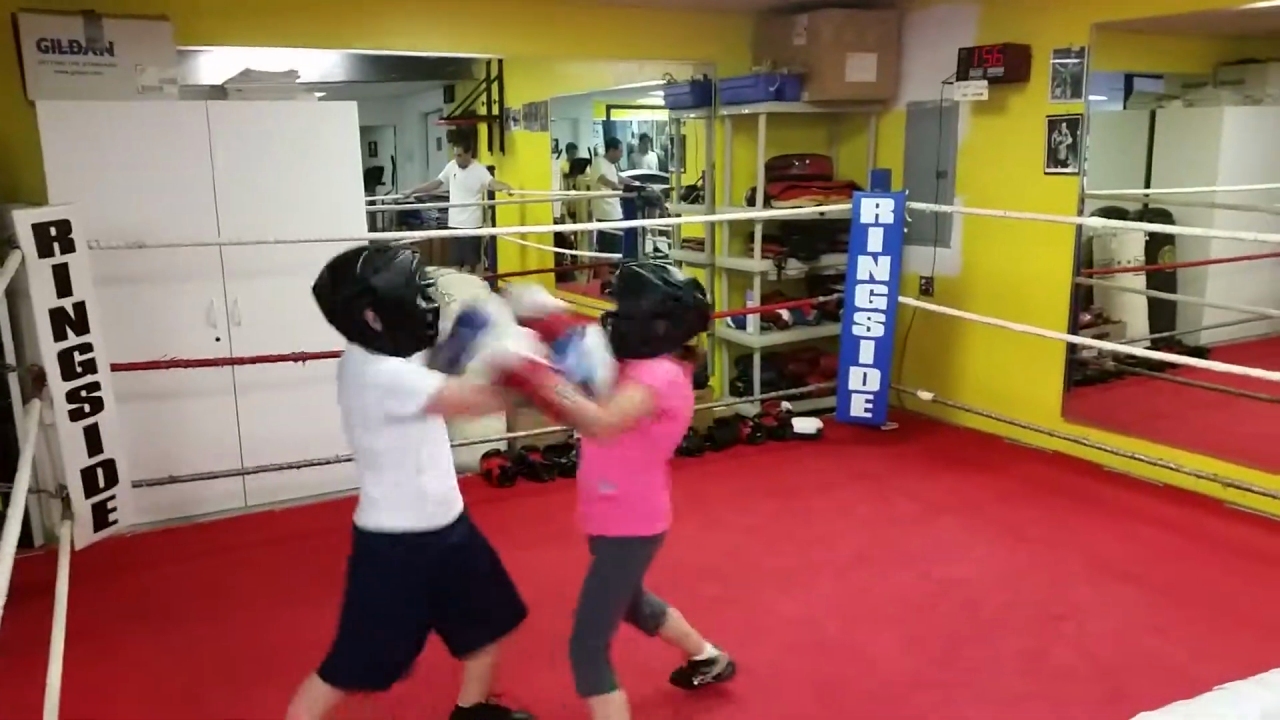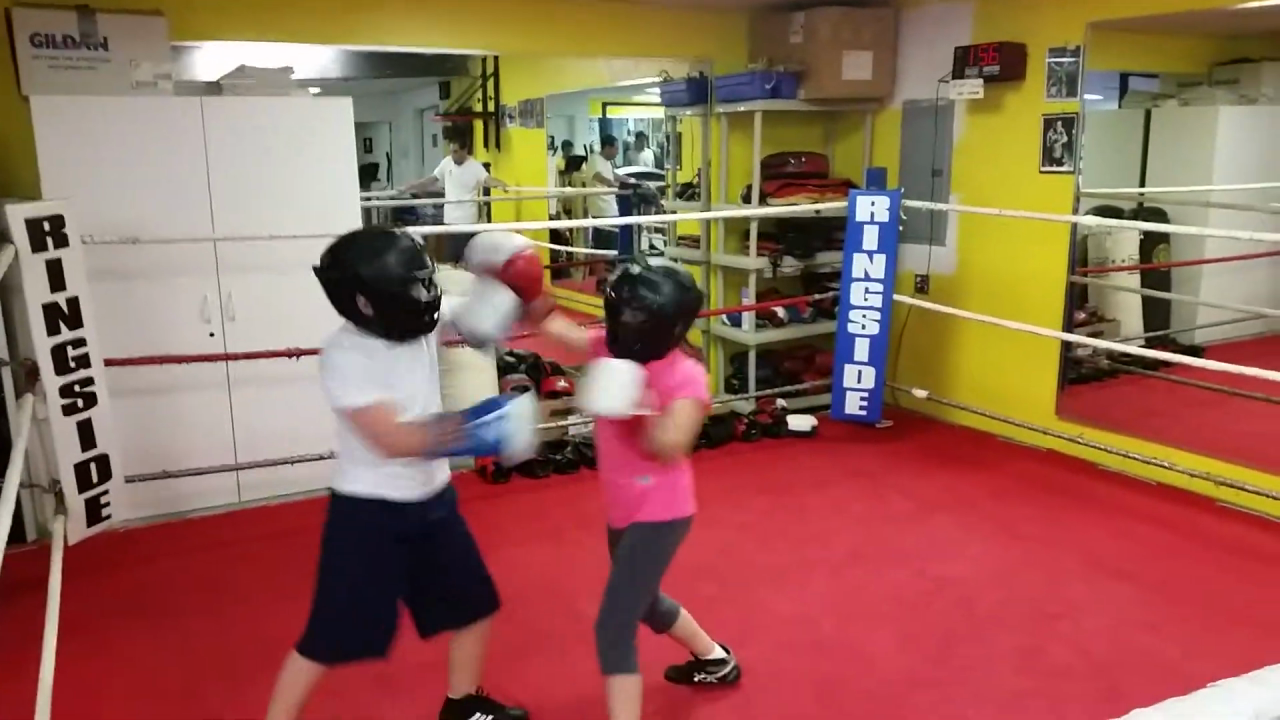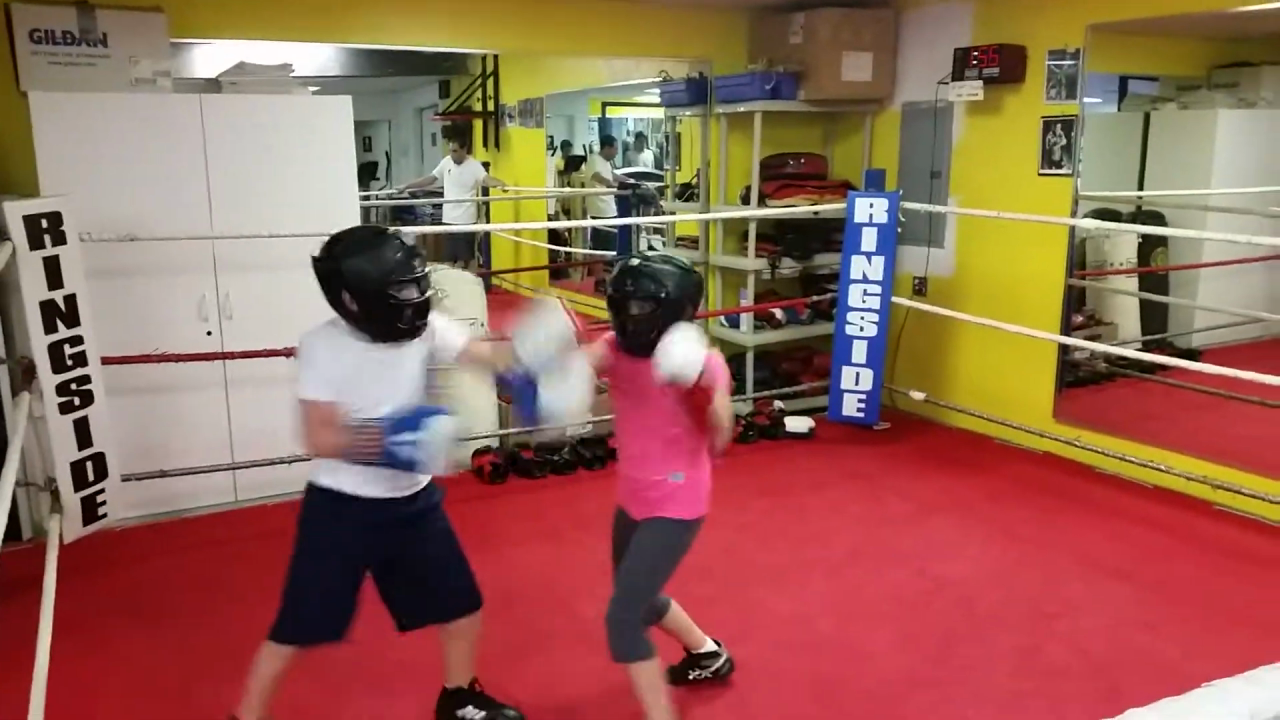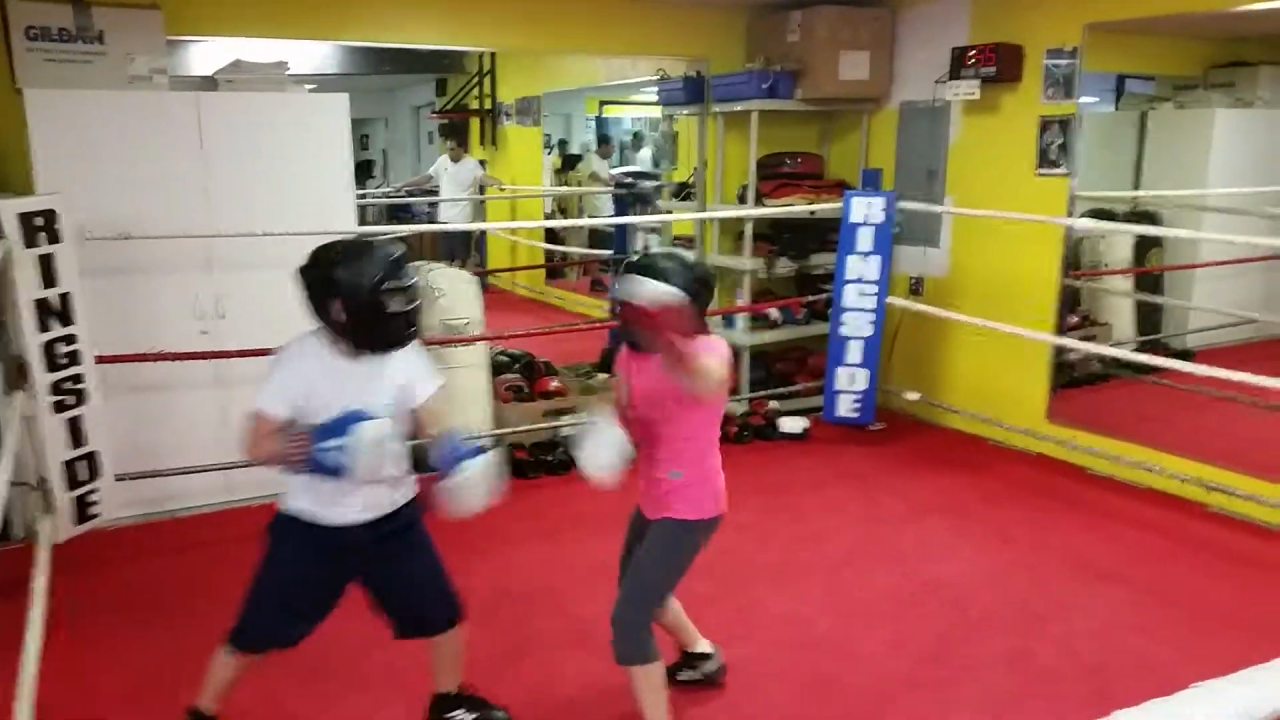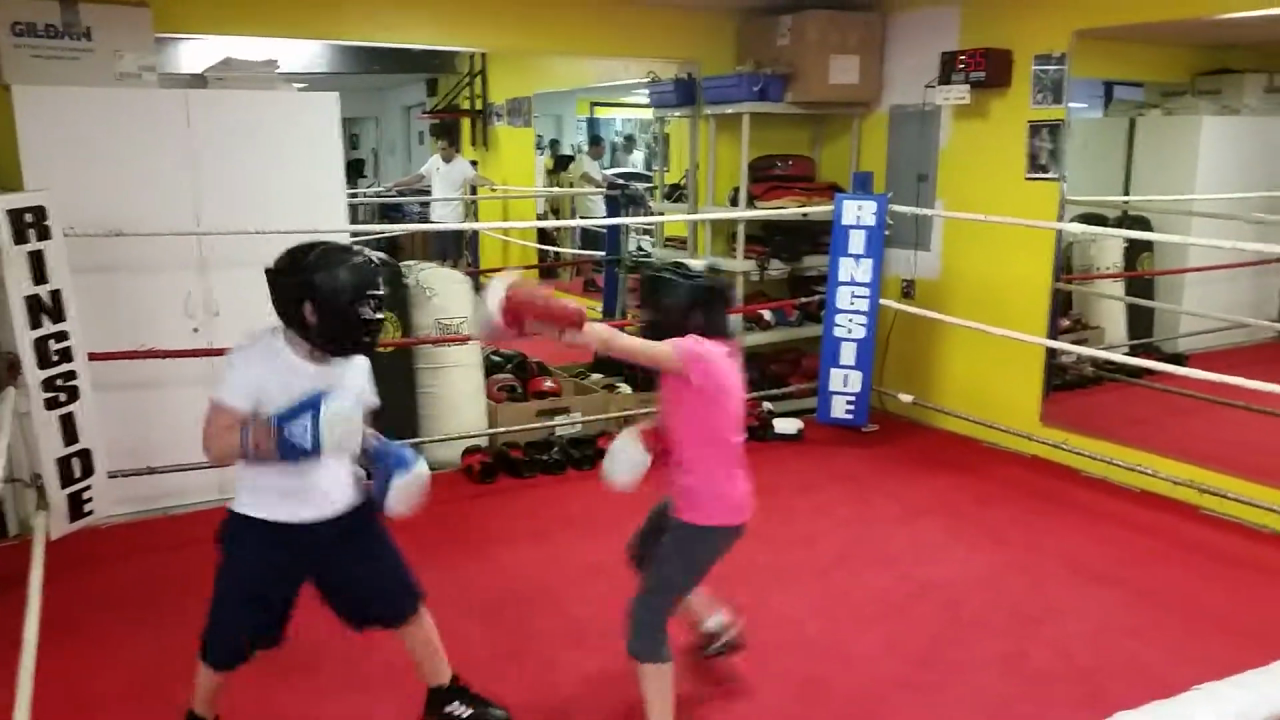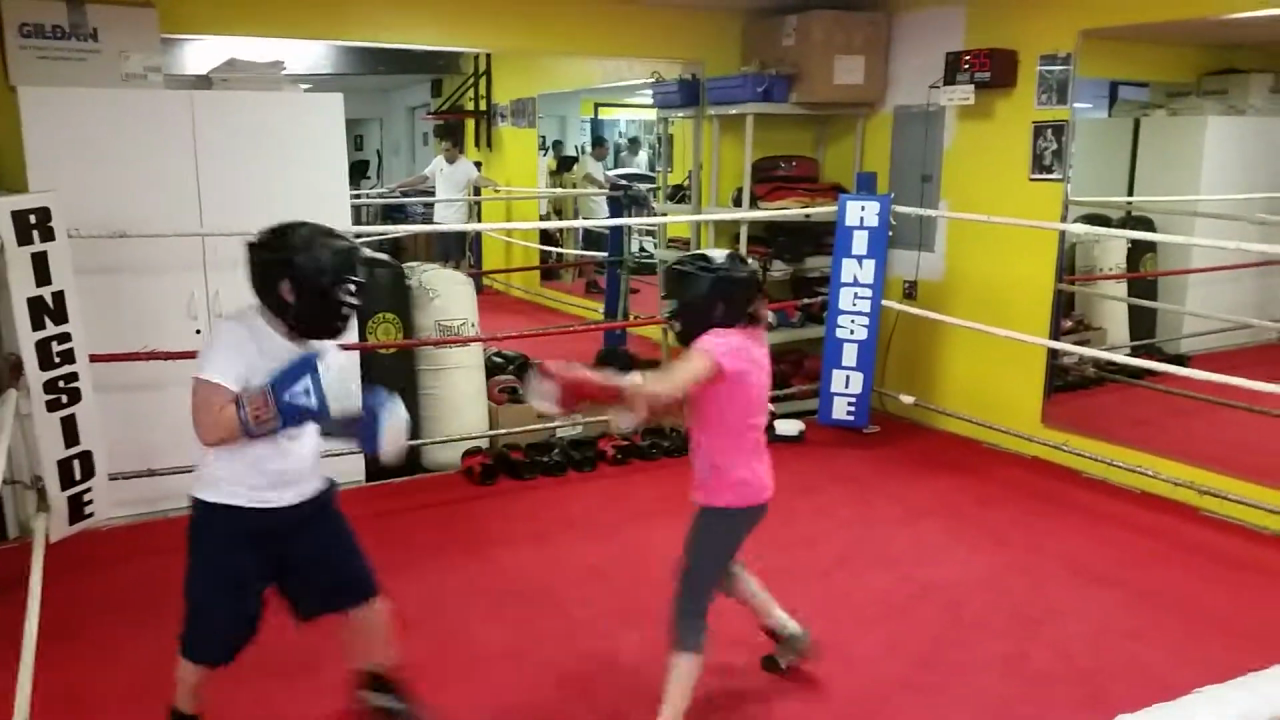
dt=0.1s
person 1, frame 1
left shoulder: (382, 359)
right shoulder: (379, 374)
right elbow: (472, 401)
left hip: (444, 525)
right hip: (396, 542)
left knee: (495, 619)
right knee: (350, 669)
person 1, frame 2
left shoulder: (421, 321)
right shoulder: (345, 354)
left elbow: (478, 317)
right elbow: (394, 438)
left wrist: (514, 280)
right wrist: (472, 431)
left hip: (430, 503)
right hip: (365, 512)
left knee: (474, 605)
right knee: (330, 641)
person 1, frame 3
left shoulder: (420, 328)
right shoulder: (322, 347)
left elbow: (484, 353)
right elbow: (320, 440)
right wrist: (387, 440)
left hip: (411, 499)
right hip: (342, 505)
left knee: (459, 602)
right knee: (298, 626)
person 1, frame 4
left shoulder: (403, 351)
right shoulder: (296, 363)
left elbow: (431, 423)
right elbow: (262, 446)
left wrist: (460, 457)
right wrist: (320, 447)
left hip: (389, 516)
right hip: (315, 525)
left knee: (440, 616)
right knee: (257, 634)
person 1, frame 5
left shoulder: (352, 362)
right shoulder: (255, 359)
right elbow: (218, 444)
left wrist: (383, 455)
right wrist: (286, 433)
left hip: (343, 515)
right hip: (266, 527)
left knee: (404, 606)
right knee: (228, 643)
person 1, frame 6
left shoulder: (316, 340)
right shoulder: (233, 338)
right elbow: (210, 429)
left wrist: (360, 417)
right wrist: (282, 400)
left hip: (304, 502)
right hip: (231, 512)
left knee: (360, 594)
right knee: (212, 640)
left ankle: (375, 679)
person 2, frame 1
left shoulder: (659, 375)
right shoulder: (641, 363)
left elbow: (601, 423)
left wrist: (535, 379)
right wrist: (561, 331)
left hip: (628, 526)
right hip: (614, 519)
left knee: (588, 649)
right knee: (630, 603)
right ankle: (707, 658)
person 2, frame 2
left shoulder: (686, 375)
right shoulder: (607, 347)
left elbow: (669, 450)
right elbow: (560, 333)
left wrist: (632, 413)
left hip: (661, 513)
right hip: (621, 507)
left knee: (612, 627)
right knee: (642, 600)
right ankle: (715, 660)
person 2, frame 3
left shoulder: (705, 362)
right shoulder: (616, 346)
left elbow: (717, 440)
right elbow: (581, 362)
left wrist: (697, 390)
left hip: (676, 509)
right hip: (634, 501)
left knee: (624, 618)
right knee: (639, 595)
right ankle: (708, 653)
person 2, frame 4
left shoulder: (703, 347)
right shoulder: (631, 352)
left elbow: (709, 388)
right elbow: (627, 410)
left wrist: (675, 334)
right wrist: (608, 429)
left hip: (690, 508)
right hip: (656, 499)
left knee: (630, 619)
right knee: (640, 584)
right ankle: (702, 654)
person 2, frame 5
left shoulder: (696, 352)
right shoulder: (715, 353)
left elbow: (612, 343)
right wrist: (654, 436)
left hip: (712, 512)
right hip: (695, 500)
left knee: (647, 618)
right knee: (645, 556)
right ankle: (716, 624)
person 2, frame 6
left shoulder: (718, 346)
right shoulder: (748, 339)
left elbow: (664, 389)
right wrist: (648, 391)
left hip: (729, 494)
right hip: (746, 484)
left knee: (690, 606)
right knee: (714, 564)
right ankle: (787, 630)
